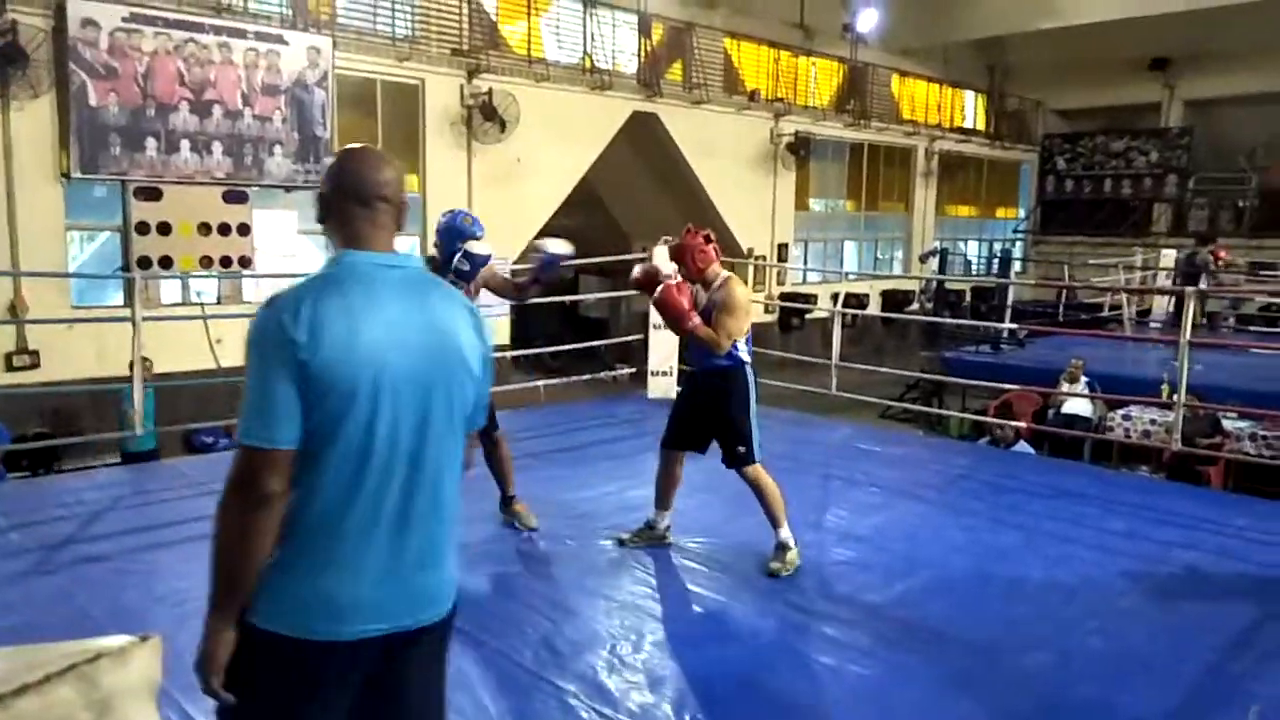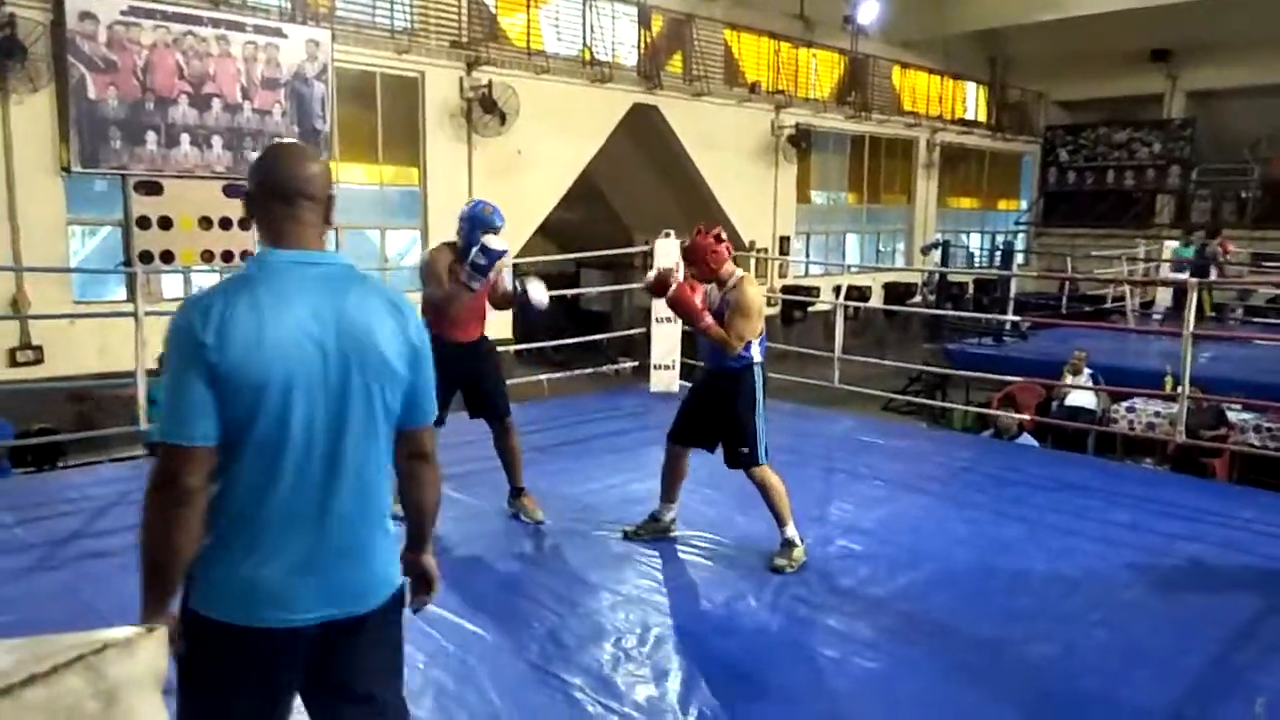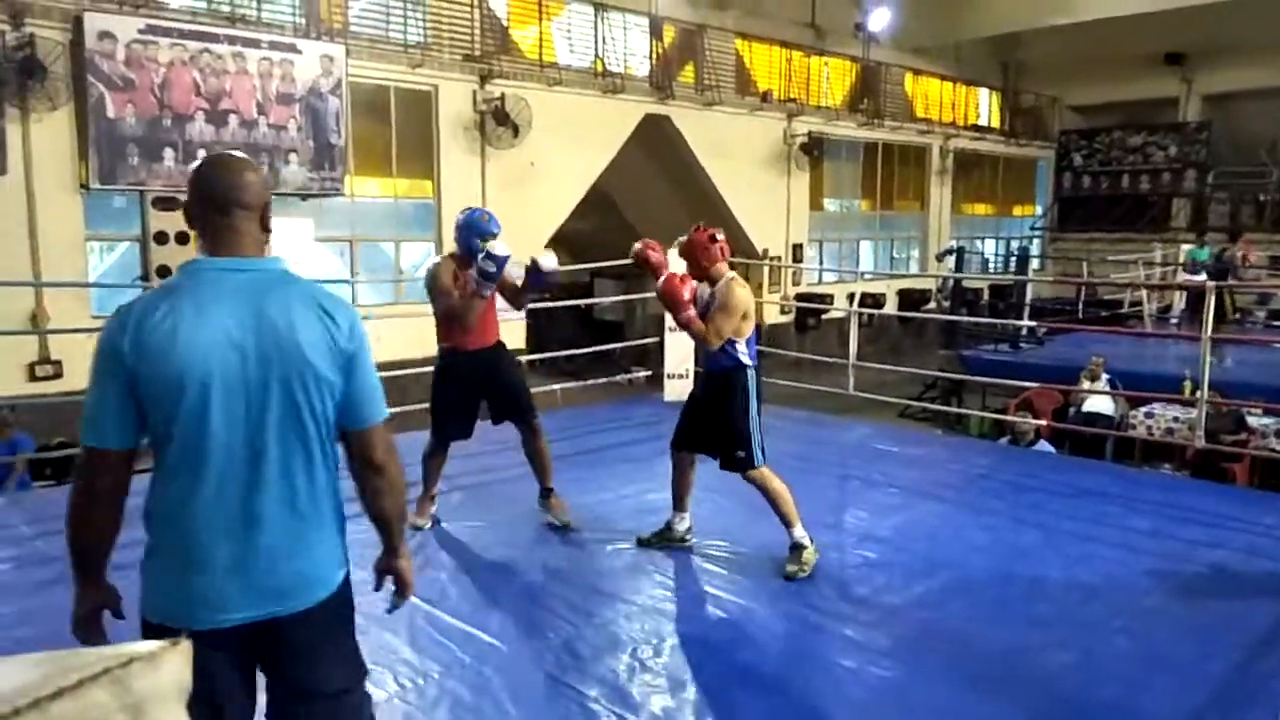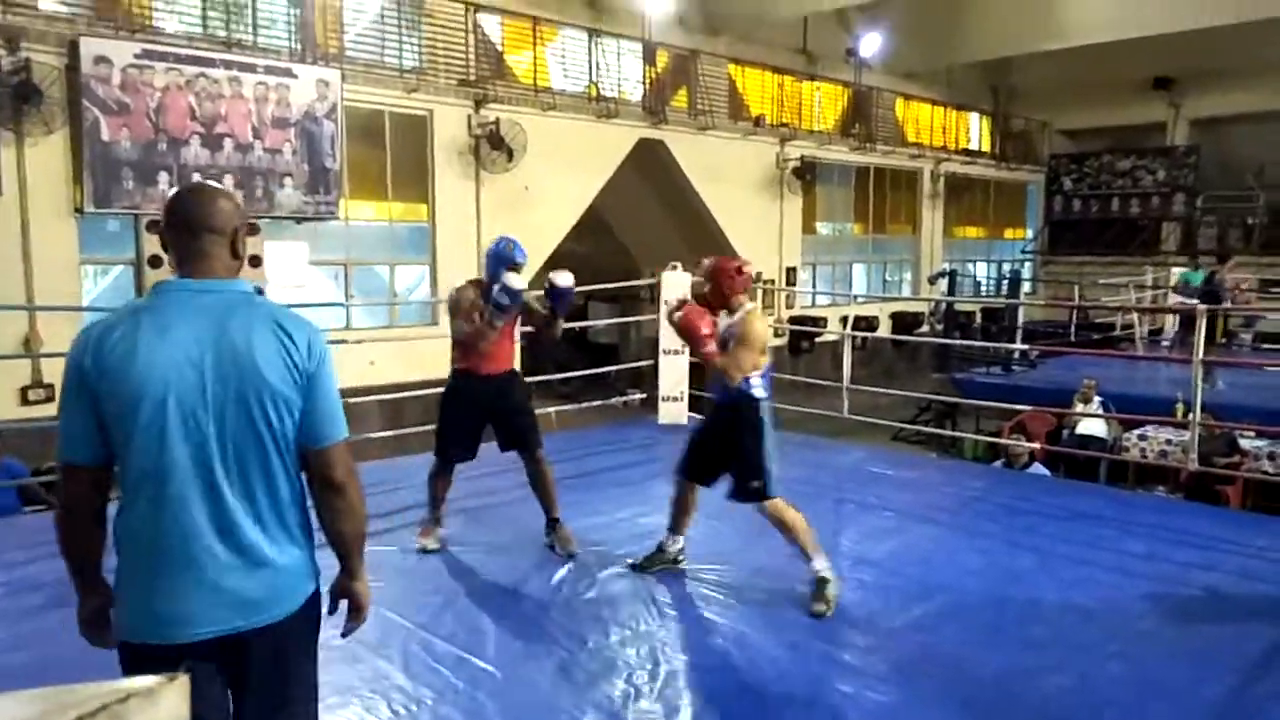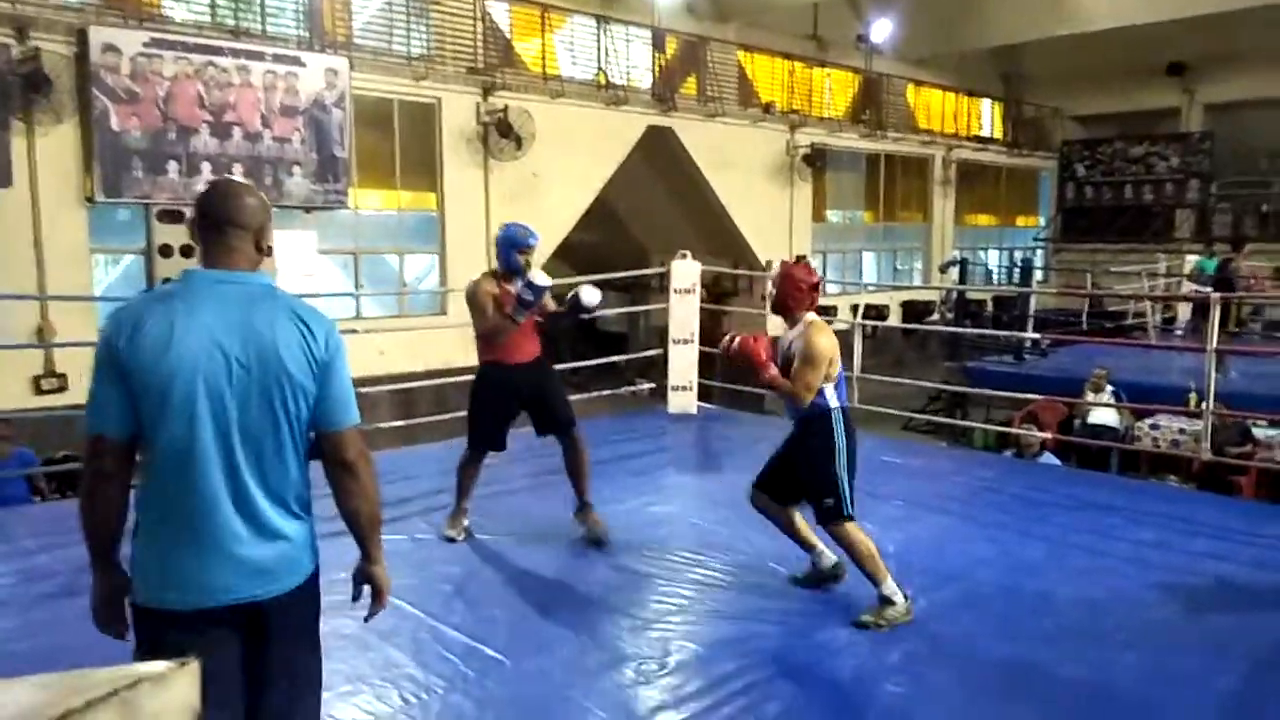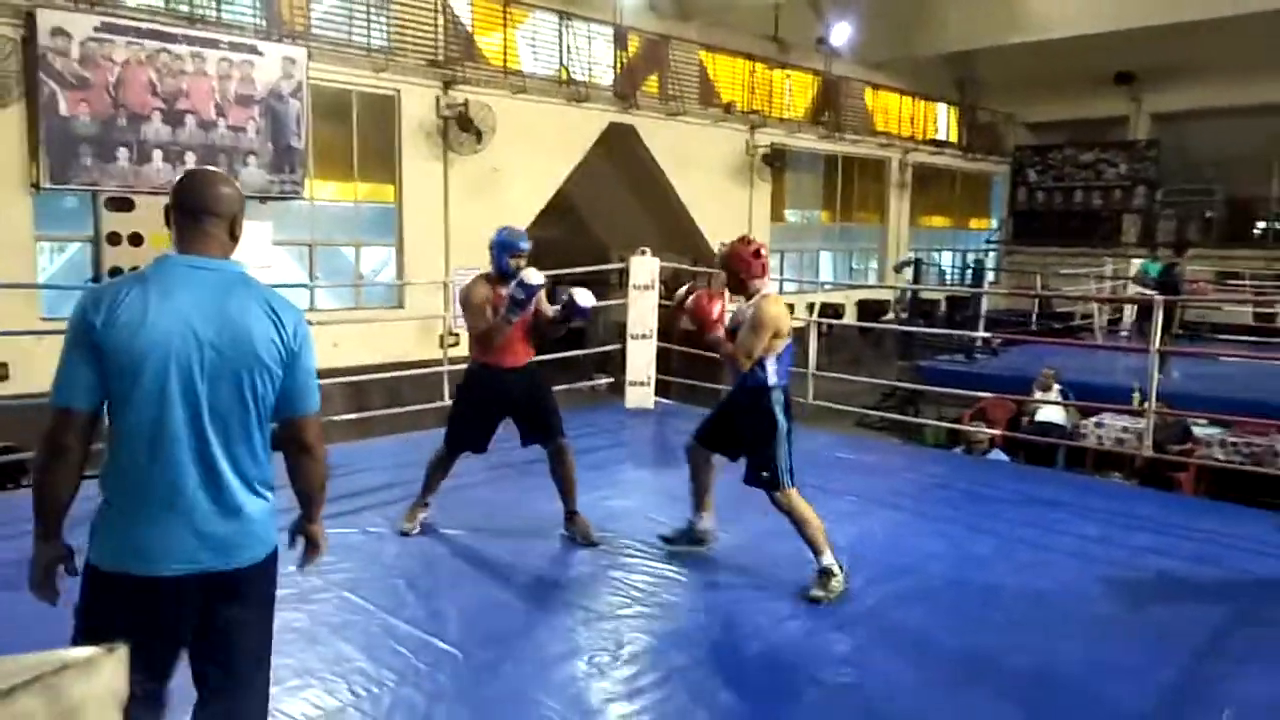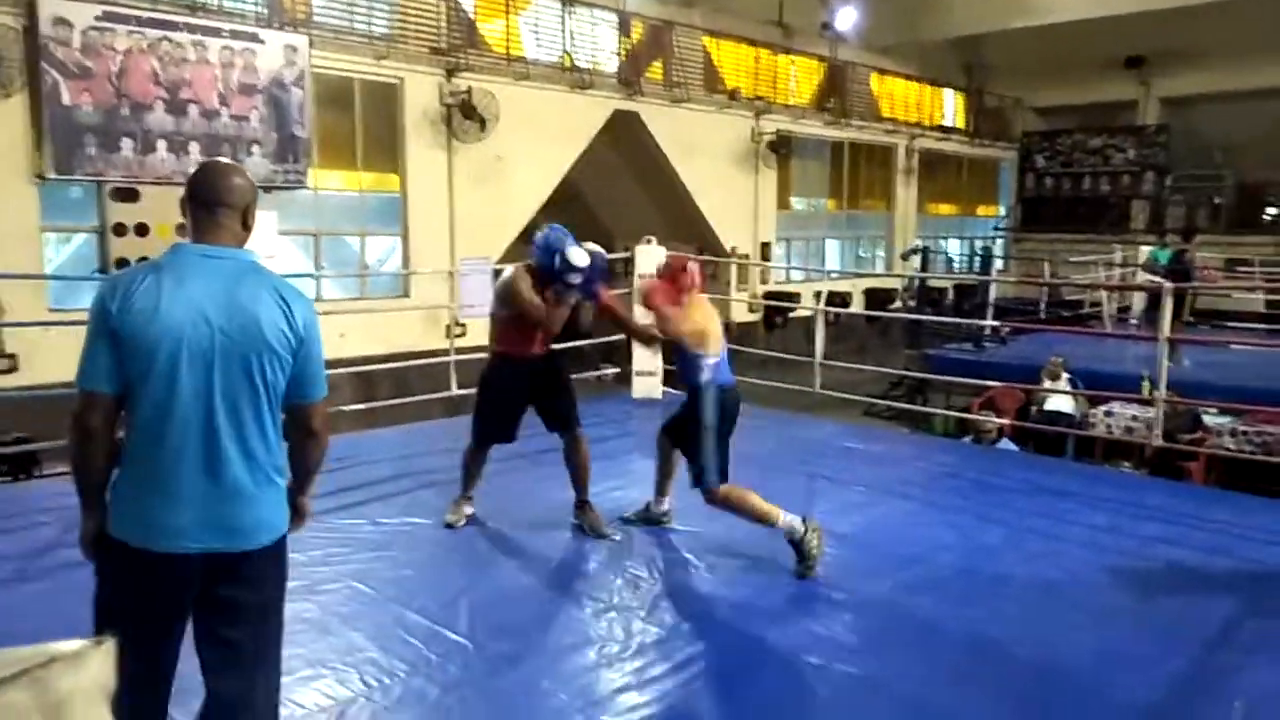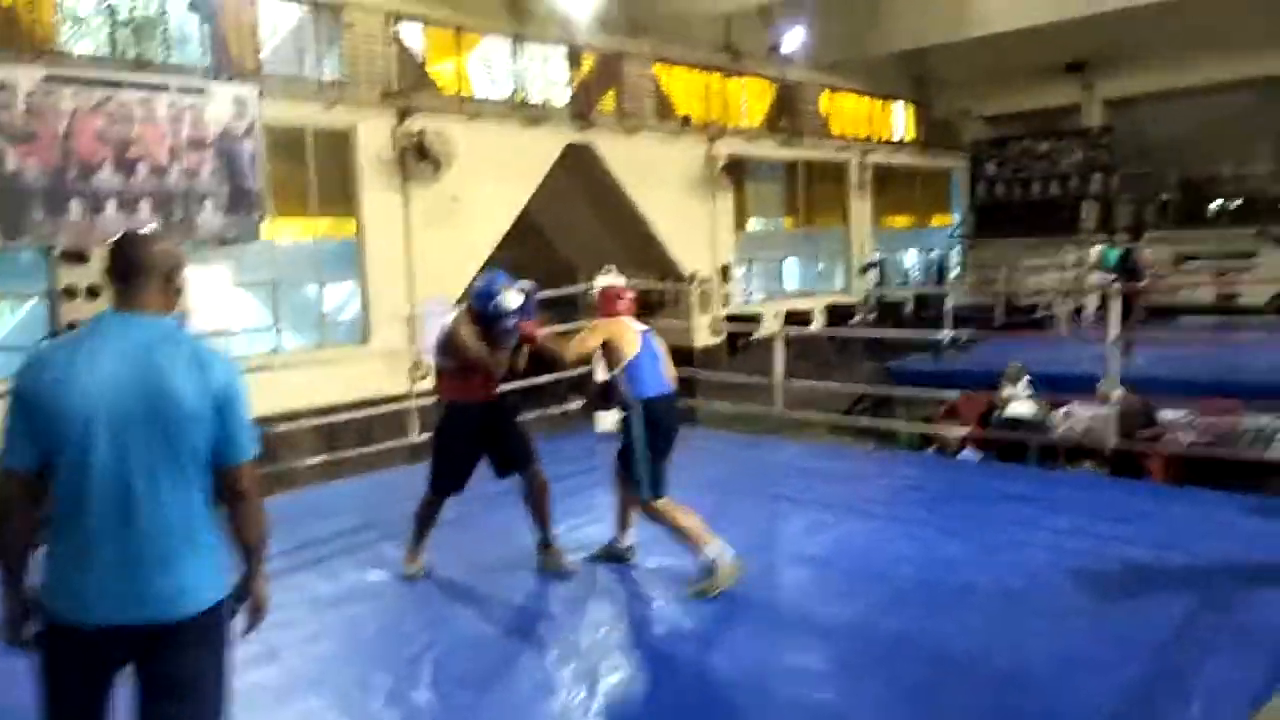
dt=0.3s
person 1, frame 1
left shoulder: (294, 317)
right shoulder: (462, 317)
left elbow: (261, 488)
left wrist: (222, 617)
left hip: (306, 608)
right hip: (424, 596)
person 1, frame 2
left shoulder: (208, 319)
right shoulder: (394, 311)
left elbow: (182, 484)
right elbow: (419, 455)
left wrist: (155, 605)
right wrist: (419, 544)
left hip: (241, 600)
right hip: (365, 587)
person 1, frame 3
left shoulder: (137, 325)
right shoulder: (331, 315)
left elbow: (103, 480)
right elbow: (375, 459)
left wrist: (89, 582)
right wrist: (395, 548)
left hip: (190, 597)
right hip: (310, 582)
person 1, frame 4
left shoulder: (102, 345)
right shoulder: (294, 337)
left elbow: (80, 494)
right elbow: (334, 477)
left wrist: (89, 585)
right wrist: (353, 569)
left hip: (162, 611)
right hip: (279, 595)
person 1, frame 5
left shoulder: (132, 326)
right shoulder: (311, 329)
left elbow: (106, 467)
right elbow: (347, 459)
left wrist: (104, 568)
right wrist: (371, 554)
left hip: (178, 582)
right hip: (283, 570)
person 1, frame 6
left shoulder: (106, 306)
right shoulder: (278, 316)
left elbow: (67, 438)
right elbow: (306, 440)
left wrist: (48, 534)
right wrist: (311, 516)
left hip: (133, 551)
right hip: (242, 548)
person 1, frame 7
left shoulder: (124, 293)
right shoulder: (289, 304)
left elbow: (94, 421)
right elbow: (310, 424)
left wrist: (92, 506)
right wrist: (299, 488)
left hip: (146, 528)
right hip: (252, 528)
person 1, frame 8
left shoulder: (45, 369)
right shoulder: (210, 369)
right elbow: (241, 490)
right wrist: (254, 572)
left hip: (79, 601)
right hip: (184, 596)
person 2, frame 1
left shoulder: (732, 291)
right shoulder: (696, 287)
left elbow: (719, 345)
right elbow: (681, 329)
left wrist: (686, 316)
right wrist: (660, 293)
left hip: (731, 381)
right hip: (700, 377)
left knee: (748, 467)
right knee: (670, 451)
left ankle: (786, 543)
right ankle: (659, 525)
person 2, frame 2
left shoulder: (745, 292)
right shoulder: (712, 286)
left elbow: (731, 344)
right elbow: (701, 327)
left wrist: (696, 313)
right wrist: (675, 294)
left hip: (741, 381)
right hip: (713, 376)
left knee: (755, 467)
right knee: (676, 444)
left ankle: (792, 540)
right ankle: (664, 518)
person 2, frame 3
left shoulder: (735, 292)
right shoulder: (708, 286)
left elbow: (710, 340)
right elbow: (696, 319)
left wrist: (682, 307)
right wrist: (661, 272)
left hip: (736, 382)
right hip: (712, 378)
left knee: (753, 469)
right knee: (681, 451)
left ankle: (802, 542)
right ankle: (679, 527)
person 2, frame 4
left shoulder: (753, 324)
right shoulder: (730, 318)
left elbow: (731, 374)
right elbow: (716, 354)
left wrist: (702, 342)
right wrist: (693, 329)
left hip: (748, 414)
right hip: (724, 411)
left knee: (766, 502)
right knee: (686, 479)
left ankle: (823, 577)
right ankle: (671, 550)
person 2, frame 5
left shoulder: (815, 337)
right shoulder: (794, 333)
left elbow: (802, 396)
right elbow: (787, 377)
left wrist: (763, 367)
right wrist: (753, 356)
left hip: (828, 431)
right hip: (806, 429)
left knee: (838, 523)
right knee: (764, 498)
left ankle: (894, 599)
right ankle: (824, 562)
person 2, frame 6
left shoulder: (768, 310)
right shoulder: (751, 303)
left elbow: (741, 362)
right elbow: (734, 340)
left wrist: (711, 328)
right wrist: (711, 310)
left hip: (765, 403)
right hip: (742, 398)
left knee: (782, 494)
right knee: (698, 451)
left ankle: (830, 569)
right ankle: (701, 527)
person 2, frame 7
left shoulder: (694, 309)
right shoulder: (688, 307)
left elbow: (674, 330)
right elbow: (662, 335)
left wrist: (658, 304)
left hip: (712, 402)
right hip: (704, 397)
left knee: (715, 491)
right knee: (666, 439)
left ankle: (799, 530)
right ankle: (659, 508)
person 2, frame 8
left shoulder: (608, 328)
right shoulder: (647, 333)
left elbow: (569, 354)
right elbow: (668, 380)
left hip: (645, 415)
right hip: (662, 409)
left knee: (652, 502)
right knee: (625, 471)
left ankle: (719, 559)
right ankle: (623, 542)
person 3, frame 1
left shoulder: (478, 269)
left elbow: (517, 292)
left wrist: (544, 272)
right wrist: (459, 280)
left knee: (492, 435)
left ankle: (509, 501)
person 3, frame 2
left shoulder: (491, 260)
right shoulder: (438, 258)
left elbow: (499, 300)
right elbow: (447, 307)
left wrist: (522, 292)
right wrist: (474, 274)
left hip: (476, 348)
right hip: (440, 351)
left knee: (503, 422)
left ankle: (518, 494)
person 3, frame 3
left shoulder: (491, 263)
right shoulder: (441, 271)
left elbow: (517, 300)
right elbow: (462, 317)
left wrist: (534, 279)
right wrist: (484, 281)
left hip: (493, 354)
right hip: (457, 362)
left knee: (530, 424)
right knee: (440, 438)
left ankle: (548, 495)
right ankle: (427, 499)
person 3, frame 4
left shoulder: (516, 295)
right shoulder: (465, 295)
left elbow: (550, 331)
right elbow: (473, 343)
left wrist: (558, 304)
right wrist: (497, 311)
left hip: (506, 381)
right hip: (468, 385)
left knee: (534, 453)
right knee: (447, 459)
left ankle: (554, 525)
right ankle: (434, 521)
person 3, frame 5
left shoulder: (533, 282)
right shoulder: (482, 288)
left elbow: (553, 317)
right elbow: (491, 337)
left wrist: (574, 308)
right wrist: (520, 309)
left hip: (536, 369)
right hip: (497, 375)
left knee: (572, 436)
right knee: (477, 449)
left ankle: (584, 509)
right ankle: (460, 511)
person 3, frame 6
left shoulder: (530, 284)
right shoulder: (476, 290)
left elbow: (551, 326)
right elbow: (487, 340)
left wrist: (569, 313)
right wrist: (513, 307)
left hip: (524, 375)
right hip: (486, 378)
left knee: (557, 445)
right knee: (452, 449)
left ankle: (572, 516)
right ankle: (420, 505)
person 3, frame 7
left shoulder: (559, 276)
right shoulder: (516, 283)
right elbow: (551, 326)
left wrist: (589, 290)
right wrist: (570, 288)
left hip: (543, 362)
right hip: (509, 366)
left knee: (573, 435)
right knee: (483, 441)
left ankle: (583, 506)
right ankle: (464, 499)
person 3, frame 8
left shoulder: (493, 322)
right shoulder: (459, 332)
left elbow: (515, 367)
right elbow: (495, 370)
left wrist: (522, 330)
right wrist: (508, 331)
left hip: (492, 406)
right hip: (460, 415)
left knee: (533, 473)
right knee: (440, 491)
left ankle: (547, 546)
right ankle: (416, 548)
